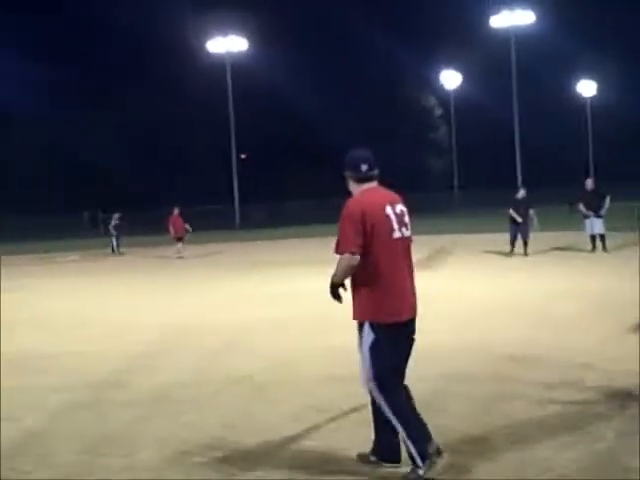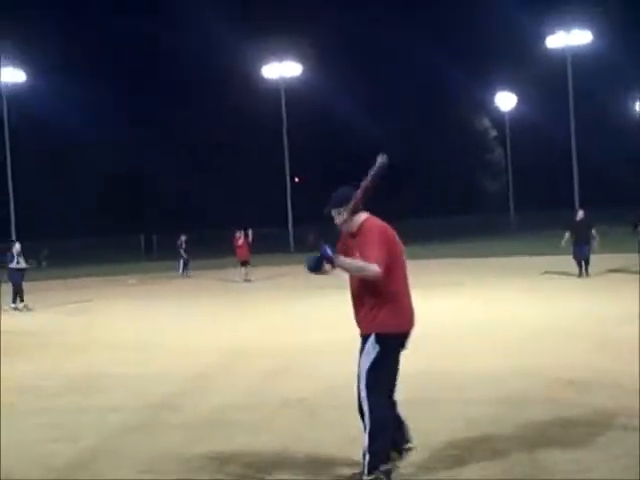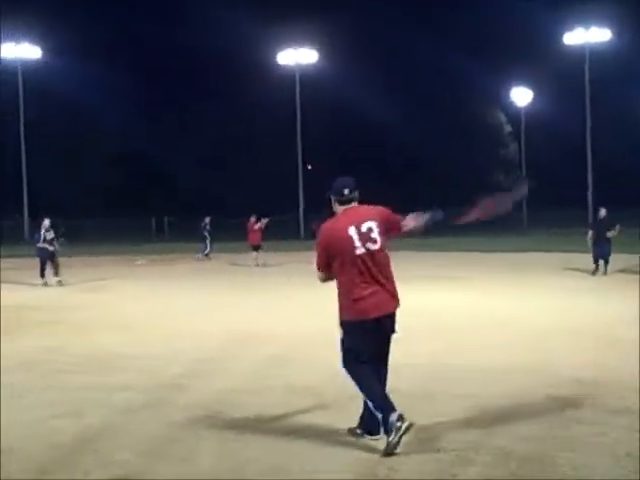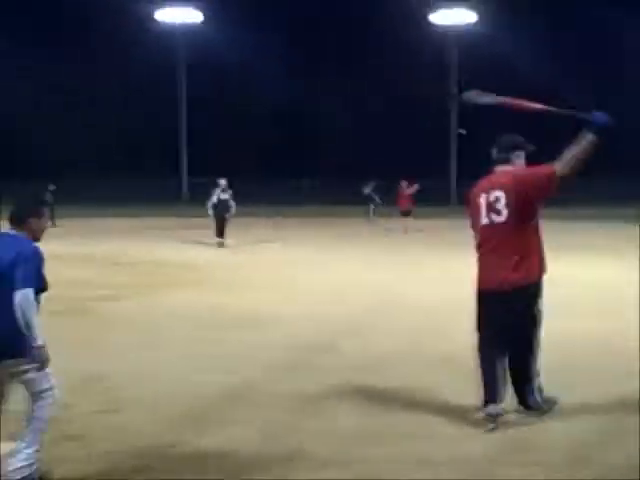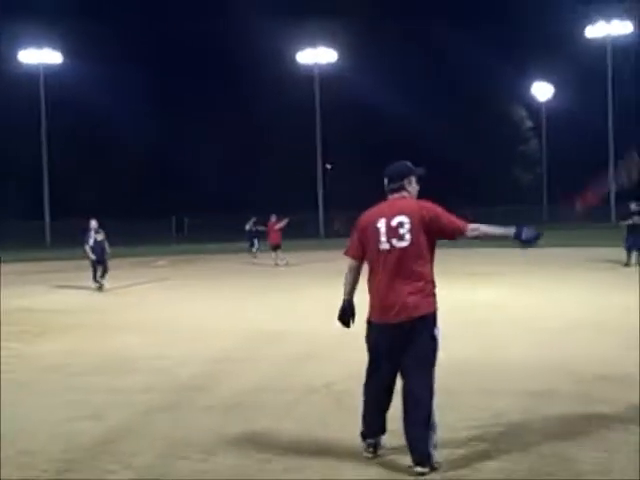
dt=0.7s
person 1, frame 1
left shoulder: (356, 206)
right shoulder: (396, 201)
left elbow: (351, 259)
left wrist: (336, 281)
left hip: (378, 310)
right hip: (404, 306)
left knee: (383, 382)
right knee: (385, 377)
left ankle: (424, 450)
right ankle: (386, 450)
person 1, frame 2
left shoulder: (374, 230)
right shoulder: (357, 237)
left elbow: (374, 271)
right elbow: (328, 262)
left wrist: (336, 258)
right wrist: (322, 261)
left hip: (384, 324)
right hip: (389, 321)
left knee: (372, 390)
right knee: (378, 385)
right ankle: (397, 440)
person 1, frame 3
left shoulder: (328, 230)
right shoulder: (379, 215)
left elbow: (324, 275)
right elbow: (405, 224)
right wrist: (421, 218)
left hip: (357, 311)
right hip: (386, 307)
left knee: (357, 364)
right knee: (376, 365)
left ankle: (391, 418)
right ankle: (370, 423)
person 1, frame 4
left shoulder: (478, 190)
right shoulder: (521, 181)
right elbow: (562, 168)
right wrist: (592, 132)
left hip: (487, 282)
right hip: (520, 282)
left knee: (490, 344)
right knee: (521, 344)
left ankle: (492, 406)
right ankle: (529, 400)
person 1, frame 5
left shoulder: (367, 218)
right shoulder: (425, 211)
left elbow: (354, 264)
right elbow: (471, 230)
left wrist: (347, 301)
right wrist: (513, 232)
left hip: (382, 314)
right hip: (419, 312)
left knee: (378, 379)
right knee: (419, 384)
left ankle: (371, 439)
right ankle: (422, 456)
